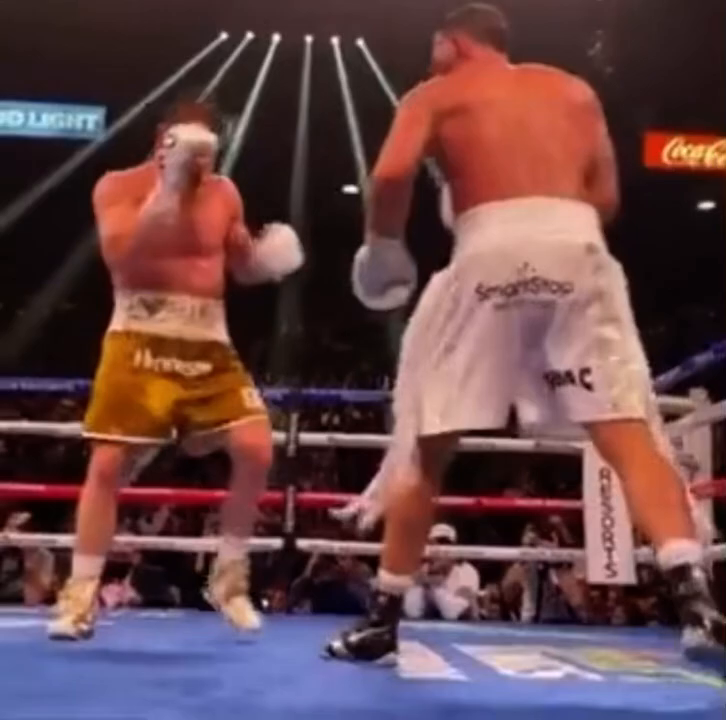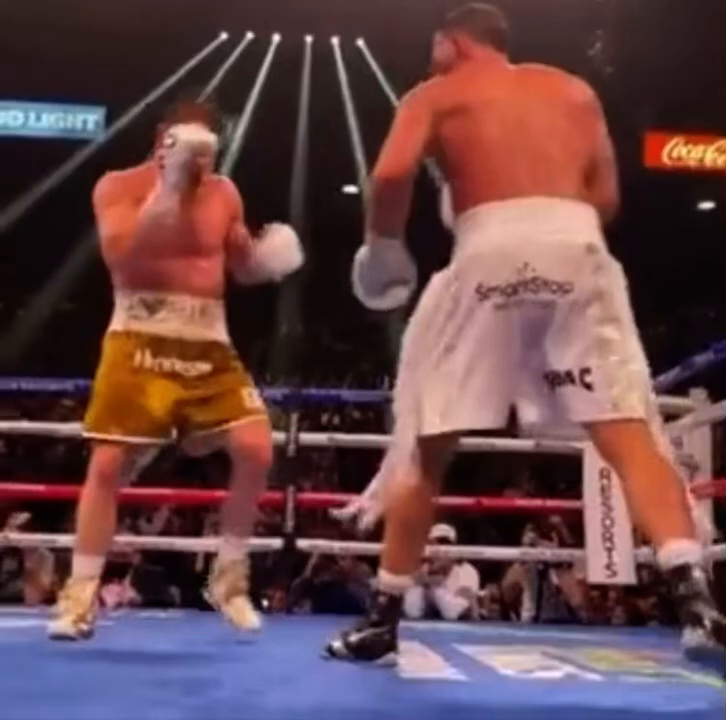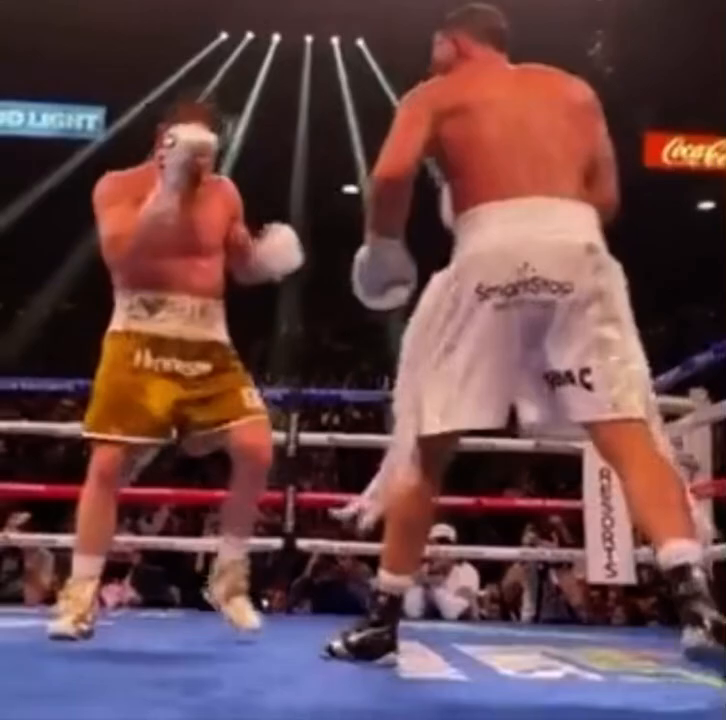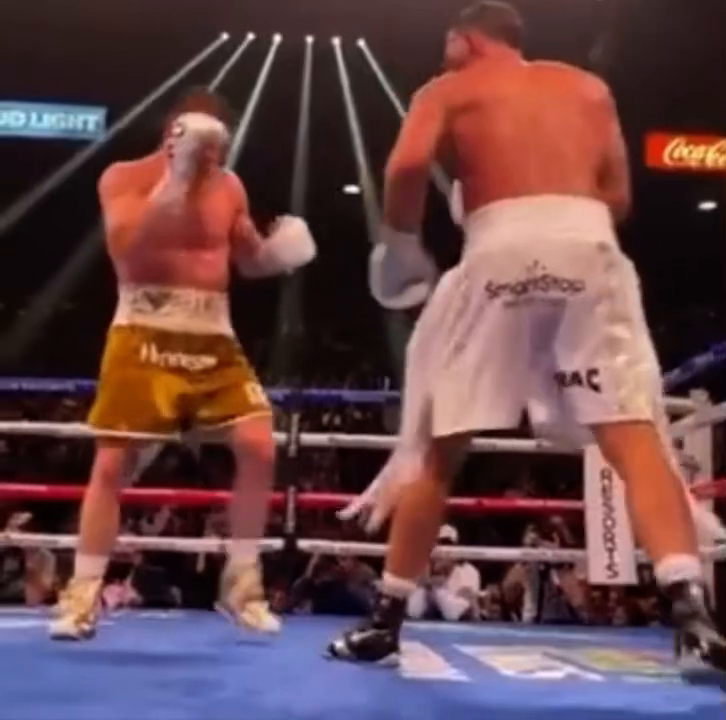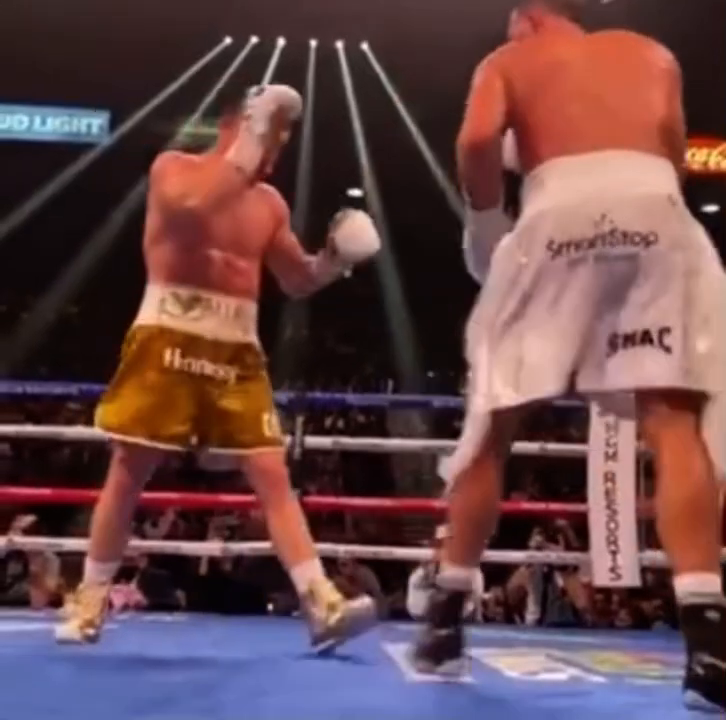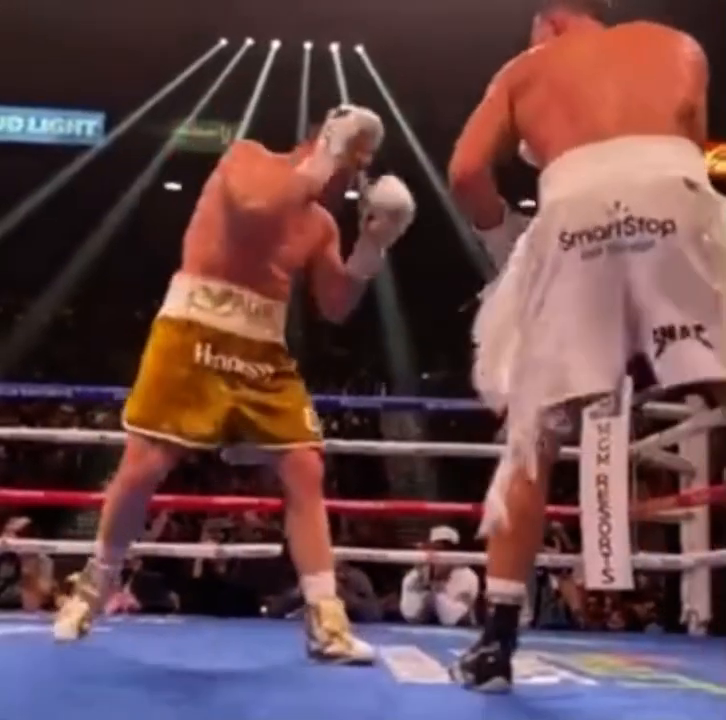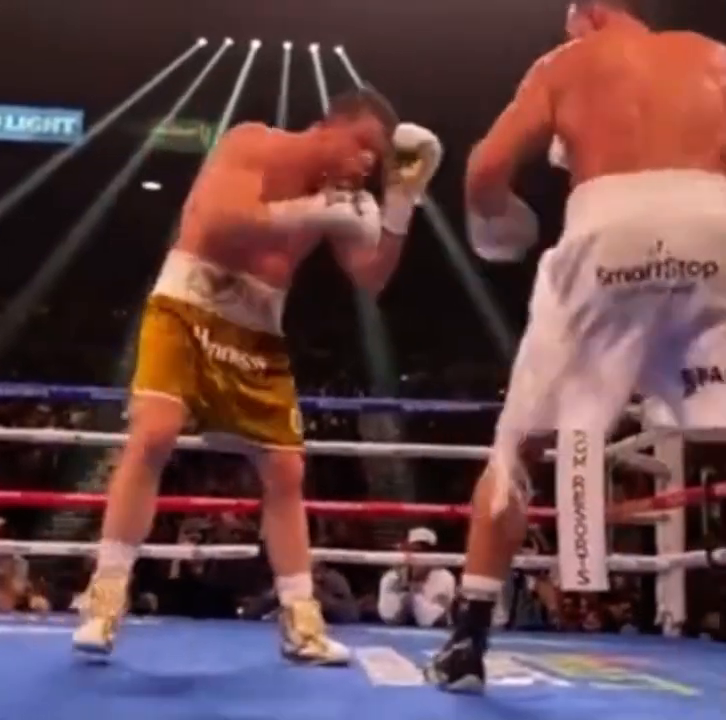
dt=0.2s
person 1, frame 1
left shoulder: (434, 95)
right shoulder: (574, 89)
left elbow: (392, 174)
right elbow: (607, 198)
left wrist: (382, 247)
left hip: (488, 256)
right hip: (575, 252)
left knee: (424, 450)
right knee: (630, 436)
left ankle: (382, 620)
person 1, frame 2
left shoulder: (433, 96)
right shoulder: (574, 89)
left elbow: (391, 174)
right elbow: (607, 198)
left wrist: (381, 247)
left hip: (488, 257)
right hip: (576, 253)
left knee: (424, 449)
right knee: (630, 436)
left ankle: (382, 621)
person 1, frame 3
left shoulder: (434, 96)
right shoulder: (574, 89)
left elbow: (392, 174)
right elbow: (607, 199)
left wrist: (381, 248)
left hip: (489, 259)
right hip: (576, 255)
left knee: (424, 450)
right knee: (631, 438)
left ankle: (381, 621)
person 1, frame 4
left shoulder: (443, 93)
right shoulder: (588, 87)
left elbow: (408, 163)
right elbow: (612, 200)
left wrist: (397, 243)
left hip: (501, 261)
right hip: (590, 256)
left knee: (436, 447)
right knee: (638, 443)
left ankle: (381, 624)
person 1, frame 5
left shoulder: (508, 61)
left elbow: (477, 140)
left wrist: (486, 218)
left hip: (561, 213)
right hip: (653, 214)
left knee: (494, 427)
left ankle: (445, 619)
person 1, frame 6
left shoulder: (523, 69)
left elbow: (466, 171)
left wrist: (501, 232)
left hip: (576, 207)
left knee: (531, 435)
left ankle: (495, 641)
person 1, frame 7
left shoulder: (566, 65)
left elbow: (486, 171)
left wrist: (499, 219)
left hip: (608, 238)
left knee: (520, 446)
left ankle: (468, 640)
person 2, frame 1
left shoulder: (224, 194)
right shoulder: (119, 186)
left elbow: (243, 267)
right elbow: (121, 255)
left wrist: (268, 257)
right wrist: (169, 184)
left hip: (208, 346)
right hip: (139, 342)
left knee: (255, 449)
right knee: (108, 464)
left ankle: (228, 576)
right ankle: (79, 596)
person 2, frame 2
left shoulder: (224, 193)
right shoulder: (118, 186)
left elbow: (243, 267)
right elbow: (120, 256)
left wrist: (269, 258)
right wrist: (170, 184)
left hip: (208, 346)
right hip: (139, 343)
left knee: (256, 449)
right knee: (108, 464)
left ankle: (228, 575)
right ankle: (80, 596)
person 2, frame 3
left shoulder: (224, 194)
right shoulder: (118, 186)
left elbow: (242, 266)
right elbow: (121, 256)
left wrist: (270, 258)
right wrist: (170, 185)
left hip: (208, 346)
right hip: (139, 343)
left knee: (256, 449)
right knee: (108, 466)
left ankle: (228, 576)
right ankle: (79, 596)
person 2, frame 4
left shoulder: (228, 188)
right shoulder: (122, 180)
left elbow: (250, 261)
right elbow: (129, 242)
left wrist: (279, 251)
right wrist: (178, 171)
left hip: (212, 342)
right hip: (143, 337)
left knee: (258, 448)
right knee: (113, 464)
left ankle: (242, 584)
right ankle: (82, 595)
person 2, frame 5
left shoulder: (271, 204)
right shoulder: (175, 166)
left elbow: (301, 283)
right elbow: (195, 205)
left wrist: (337, 259)
right wrist: (252, 139)
left hip: (235, 349)
right hip: (165, 340)
left knee: (270, 472)
right knee: (128, 472)
left ankle: (322, 604)
right ankle: (91, 600)
person 2, frame 6
left shoulder: (322, 222)
right shoulder: (250, 159)
left elbow: (336, 307)
right elbow: (257, 207)
left wrist: (374, 243)
right wrist: (330, 156)
left hip: (262, 349)
right hip: (192, 331)
left knee: (304, 471)
right knee: (144, 467)
left ankle: (326, 620)
right ankle: (93, 587)
person 2, frame 7
left shoulder: (336, 195)
right shoulder: (251, 144)
left elbow: (371, 279)
right elbow: (225, 223)
left wrist: (400, 200)
right wrist: (316, 213)
left hip: (258, 333)
right hip: (187, 310)
left knee: (285, 473)
right knee: (151, 440)
left ankle: (300, 622)
right ankle: (106, 600)
